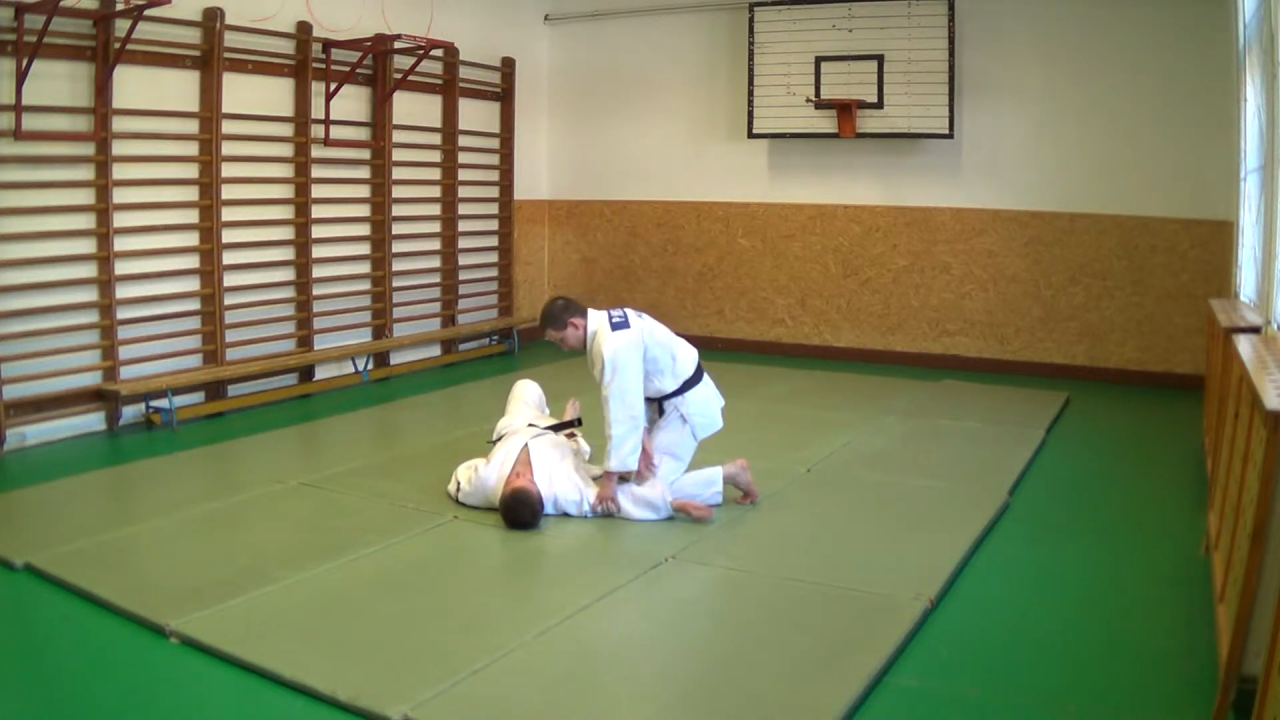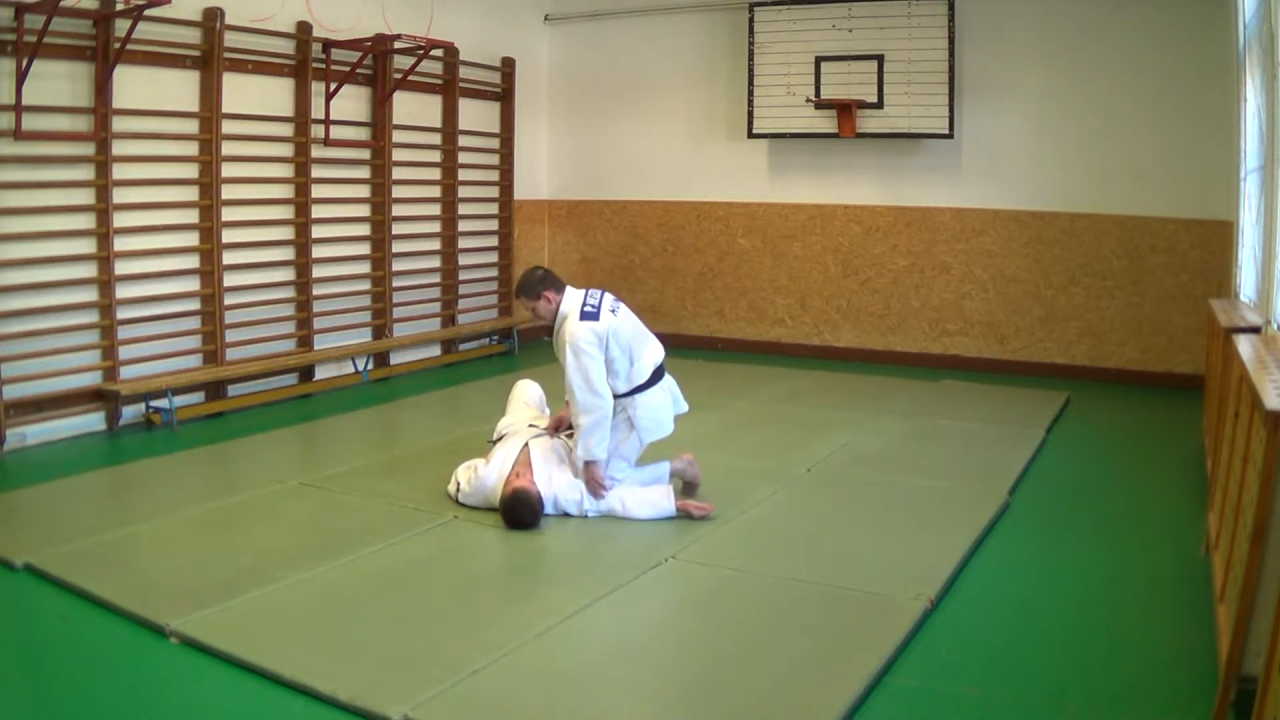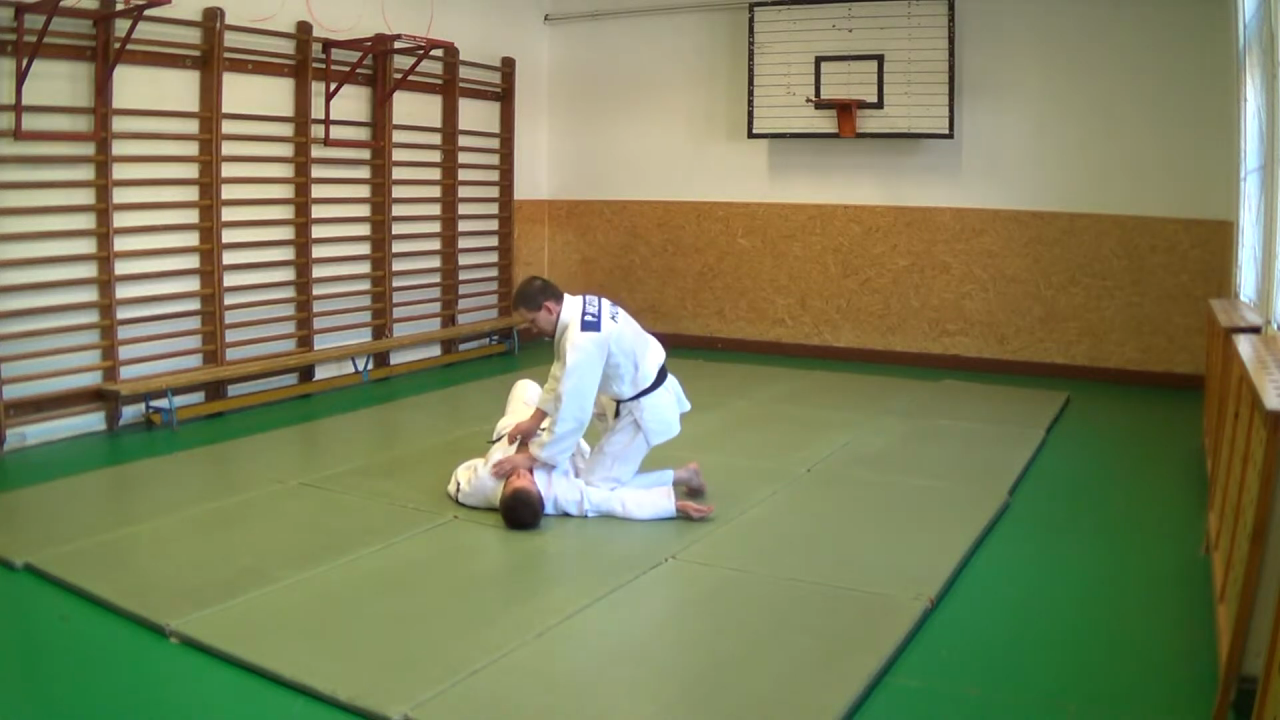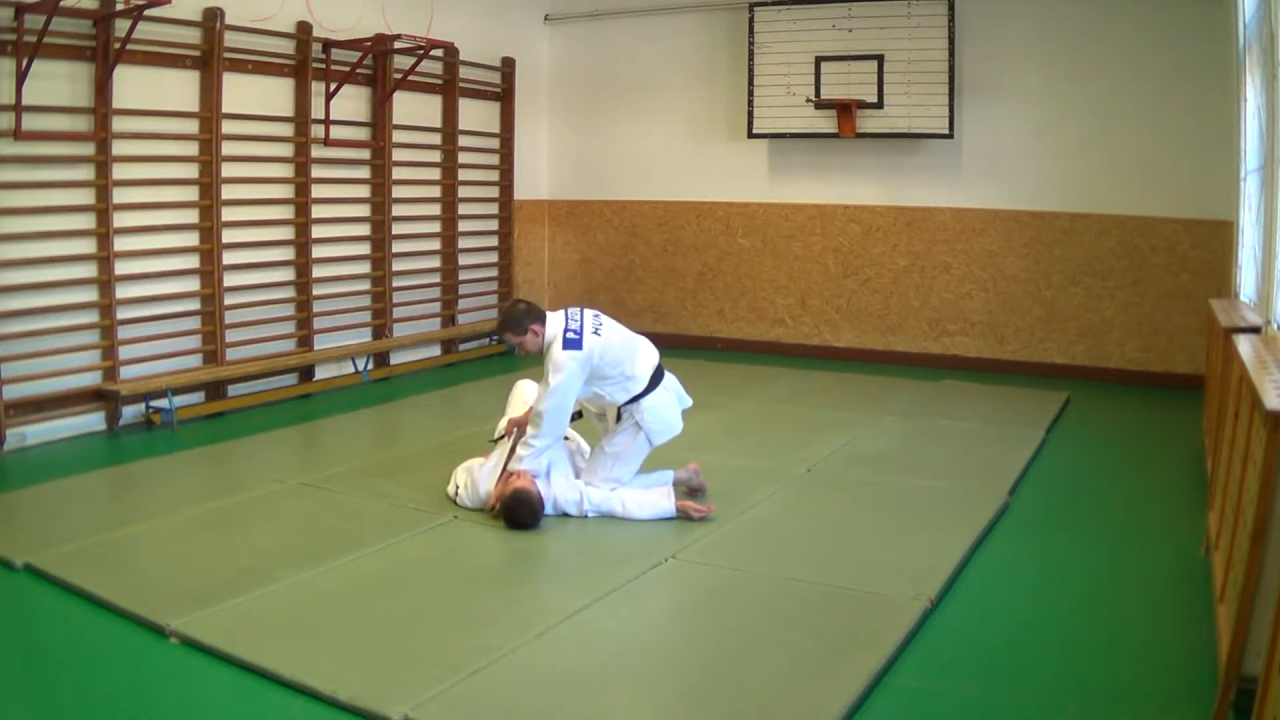
dt=0.5s
person 1, frame 1
left shoulder: (482, 484)
right shoulder: (563, 495)
left elbow: (458, 482)
right elbow: (620, 499)
right wrist: (676, 504)
left hip: (514, 435)
right hip: (557, 444)
left knee: (526, 387)
person 1, frame 2
left shoulder: (482, 485)
right shoulder: (560, 495)
left elbow: (458, 482)
right elbow: (618, 499)
right wrist: (675, 504)
right hip: (559, 445)
left knee: (527, 387)
person 1, frame 3
left shoulder: (480, 488)
right shoulder: (559, 495)
left elbow: (458, 482)
right elbow: (618, 500)
right wrist: (676, 505)
left knee: (527, 386)
person 1, frame 4
left shoulder: (476, 492)
right shoulder: (558, 496)
left elbow: (459, 481)
right elbow: (618, 500)
right wrist: (676, 504)
left knee: (527, 386)
person 2, frame 1
left shoulder: (613, 344)
right shoulder: (609, 321)
left elbow: (624, 411)
right elbow: (632, 394)
left wrist: (610, 478)
right wrist: (643, 435)
left hip: (686, 404)
right hip: (673, 393)
person 2, frame 2
left shoulder: (577, 331)
right shoulder: (589, 298)
left elbow: (593, 401)
left wrist: (591, 462)
right wrist: (570, 407)
left hip: (639, 405)
right hip: (651, 392)
left knee: (601, 484)
left ankle: (675, 469)
person 2, frame 3
left shoulder: (582, 340)
right shoulder: (580, 305)
left elbow: (571, 412)
right elbow: (562, 375)
left wrist: (530, 457)
right wrist: (534, 422)
left hip: (645, 408)
right hip: (649, 396)
left knee: (597, 487)
person 2, frame 4
left shoulder: (566, 356)
right shoulder: (564, 318)
left elbow: (548, 426)
right wrist: (528, 416)
left hip: (647, 410)
right hip: (647, 385)
left knee: (596, 488)
